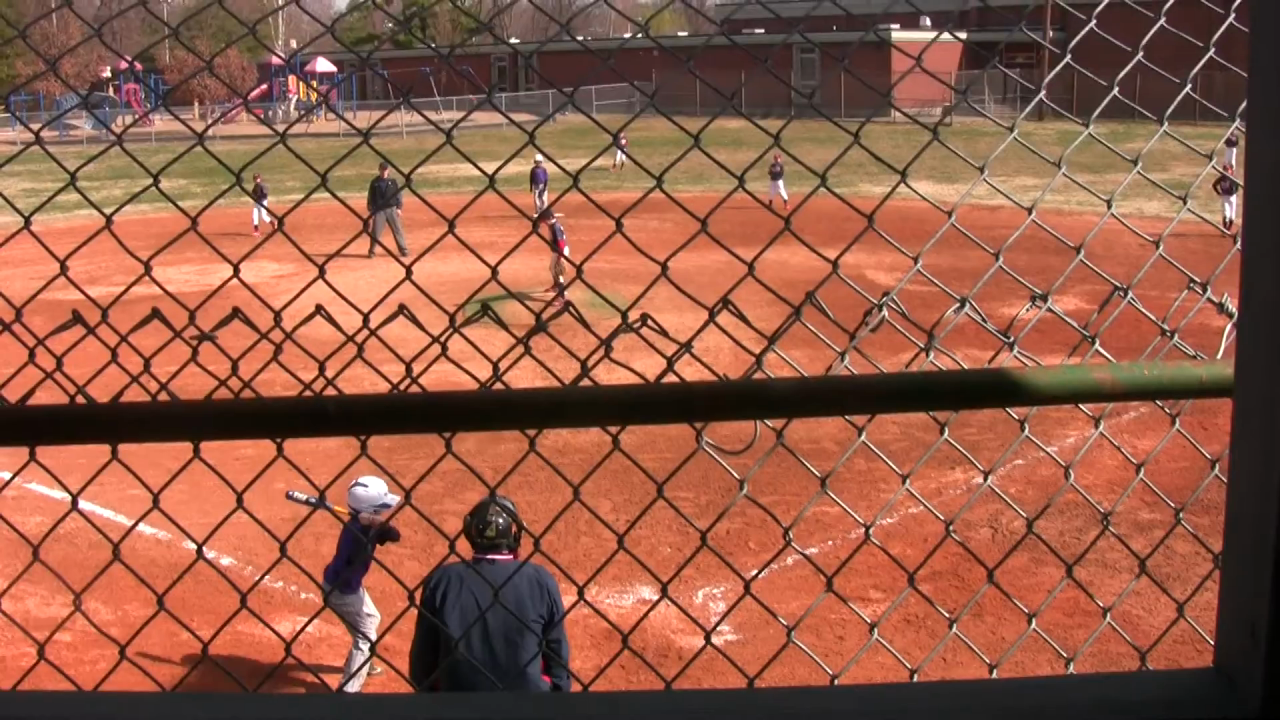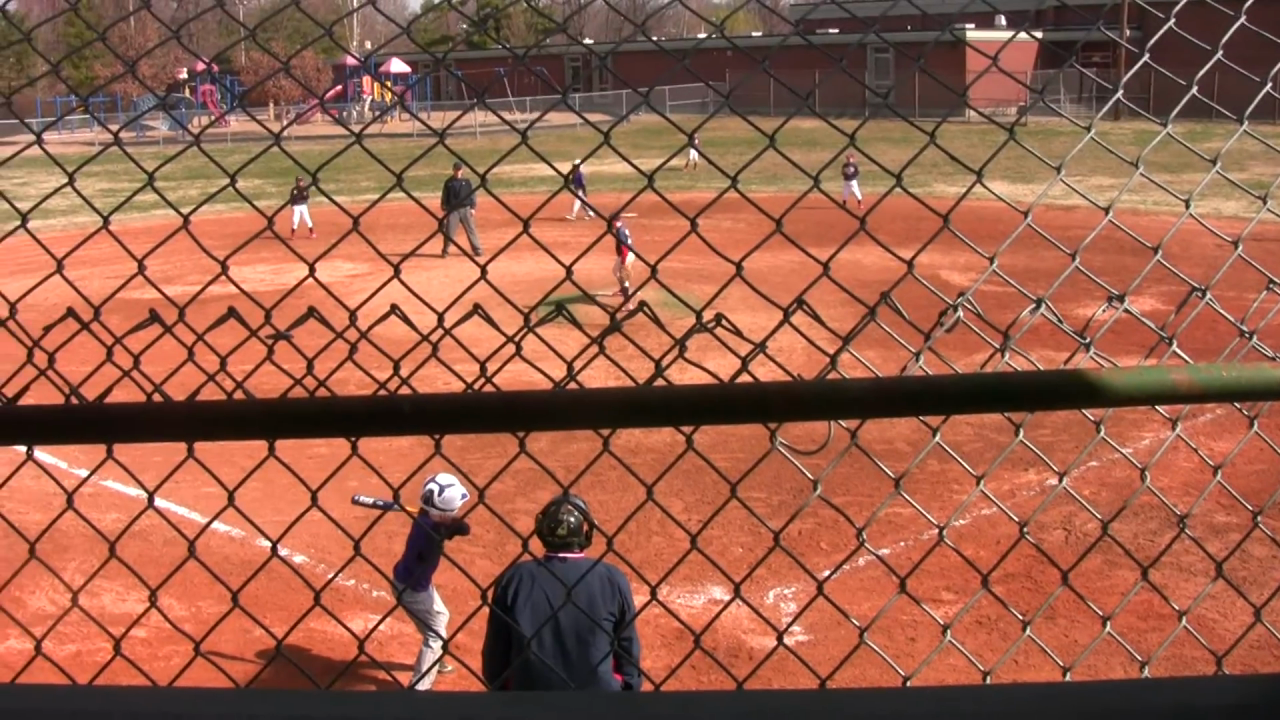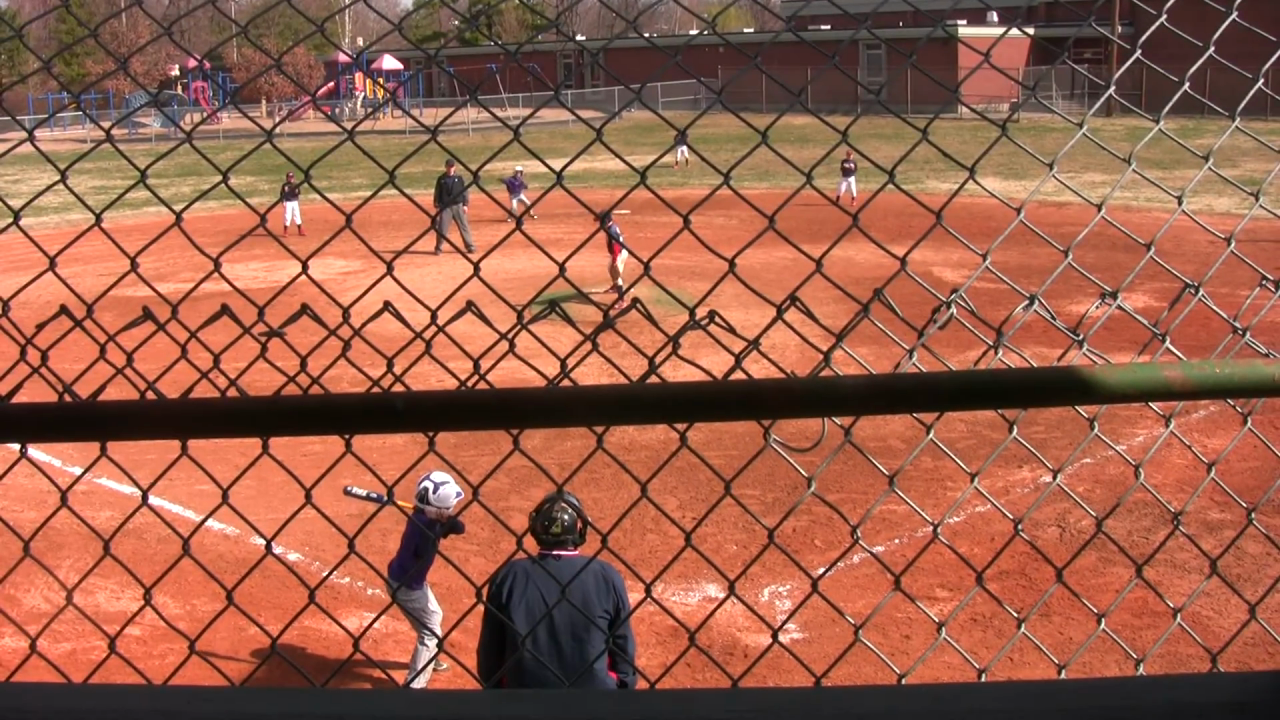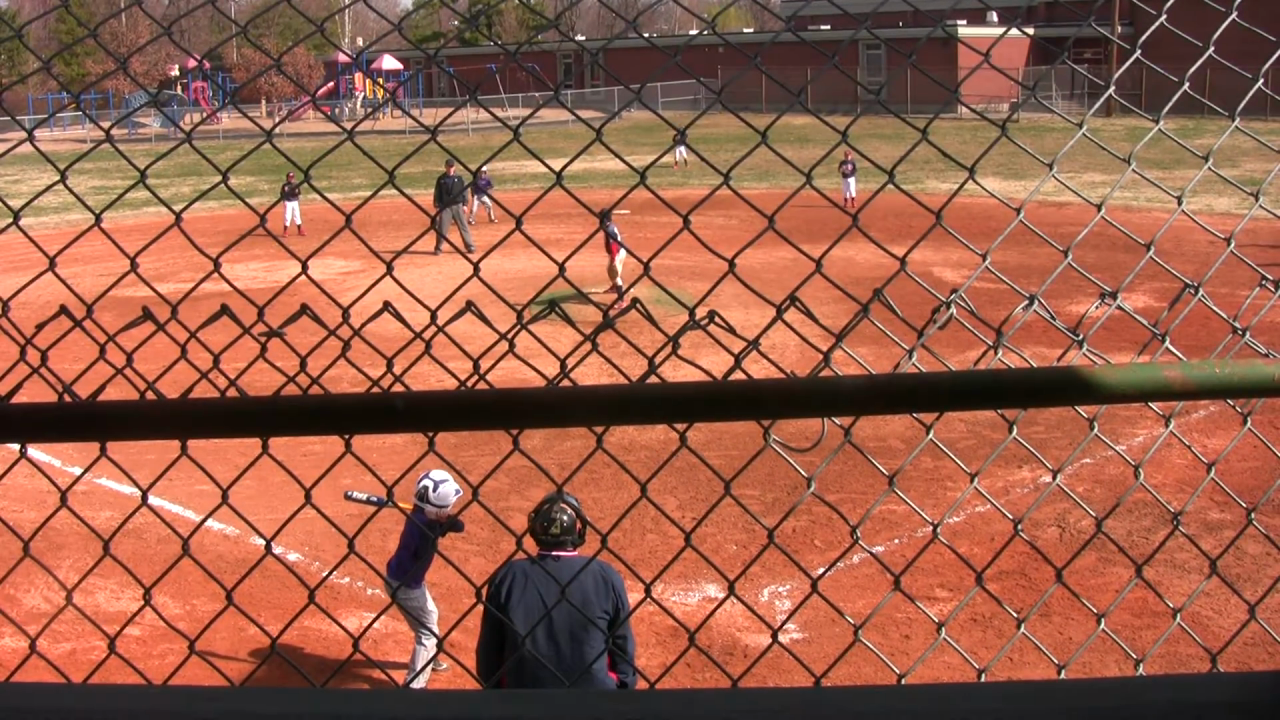
dt=1s
person 1, frame 1
left shoulder: (367, 524)
right shoulder: (356, 530)
left elbow: (395, 536)
left wrist: (381, 525)
right wrist: (370, 528)
left hip: (349, 584)
right hip: (341, 589)
left knee: (372, 619)
right knee: (366, 635)
left ankle: (361, 663)
right ankle: (349, 689)
person 1, frame 2
left shoulder: (434, 519)
right shoulder: (427, 524)
left elbow: (465, 529)
left wrist: (452, 520)
right wrist: (440, 523)
left hip: (418, 581)
right hip: (411, 586)
left knee: (441, 617)
right knee: (436, 633)
left ankle: (433, 660)
right ankle: (419, 686)
person 1, frame 3
left shoulder: (429, 516)
right shoulder: (423, 523)
left elbow: (460, 528)
left wrist: (446, 519)
right wrist: (438, 521)
left hip: (412, 579)
right hip: (406, 584)
left knee: (435, 616)
right knee: (431, 632)
left ankle: (428, 658)
right ankle: (414, 684)
person 1, frame 4
left shoulder: (427, 515)
right shoulder: (422, 522)
left elbow: (459, 526)
left wrist: (444, 518)
right wrist: (439, 521)
left hip: (410, 578)
right hip: (405, 583)
left knee: (430, 616)
right knee: (428, 631)
left ankle: (428, 658)
right ankle: (414, 685)
person 2, frame 1
left shoulder: (441, 581)
right shoulder: (540, 581)
left elbow: (422, 655)
right elbow: (558, 653)
left wrist: (425, 691)
right wrist: (560, 690)
person 2, frame 2
left shoulder: (513, 579)
right shoulder: (611, 579)
left elbow: (495, 653)
right elbow: (628, 650)
left wrist: (499, 690)
right wrist: (630, 688)
person 2, frame 3
left shoulder: (508, 577)
right shoulder: (606, 577)
left elbow: (490, 651)
right elbow: (623, 648)
left wrist: (493, 688)
right wrist: (625, 685)
left hip: (525, 689)
right hip: (592, 687)
person 2, frame 4
left shoulder: (507, 577)
right shoulder: (605, 577)
left elbow: (489, 650)
right elbow: (622, 647)
left wrist: (493, 692)
right wrist: (625, 686)
right hip: (592, 690)
